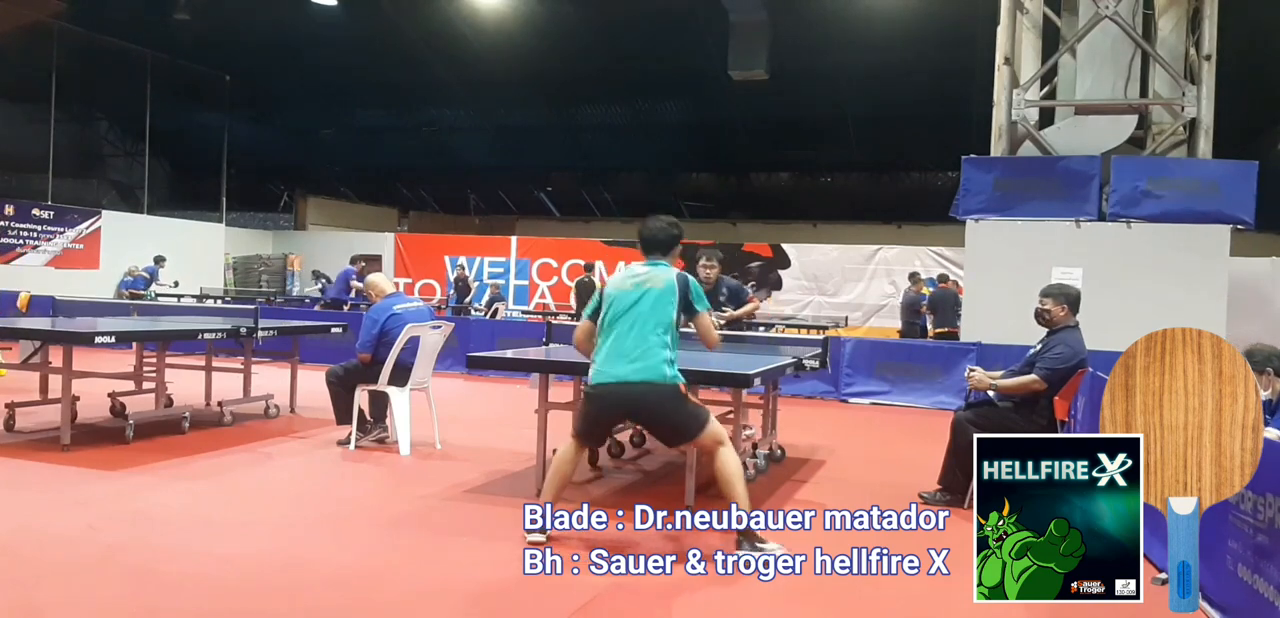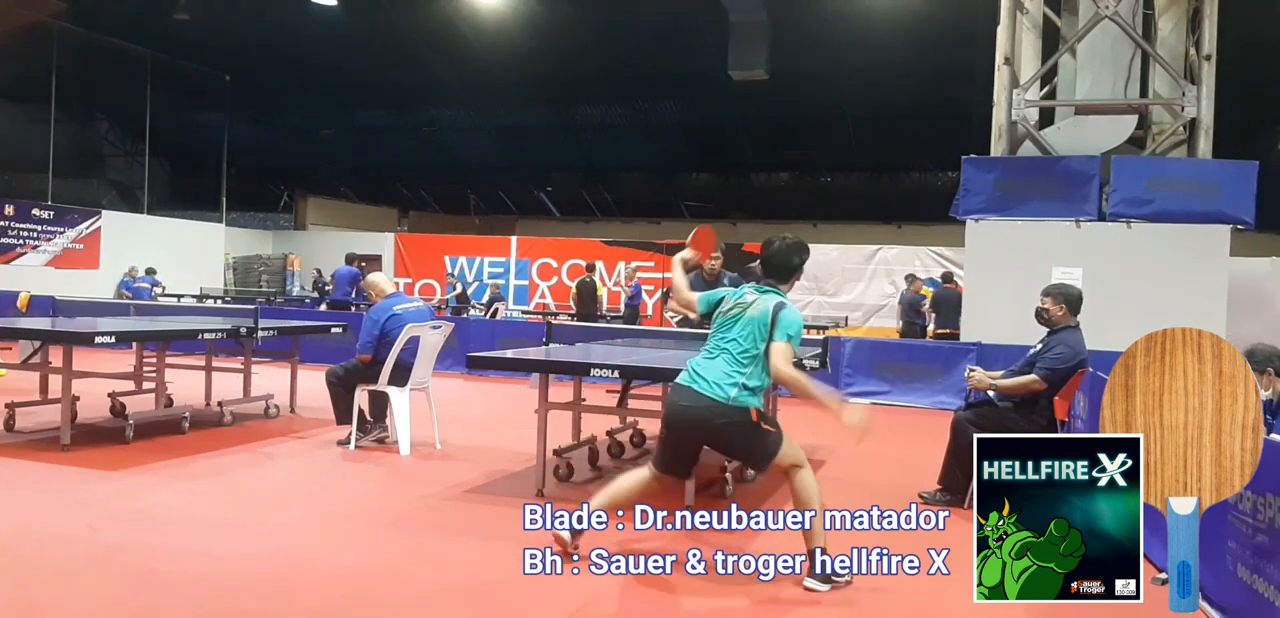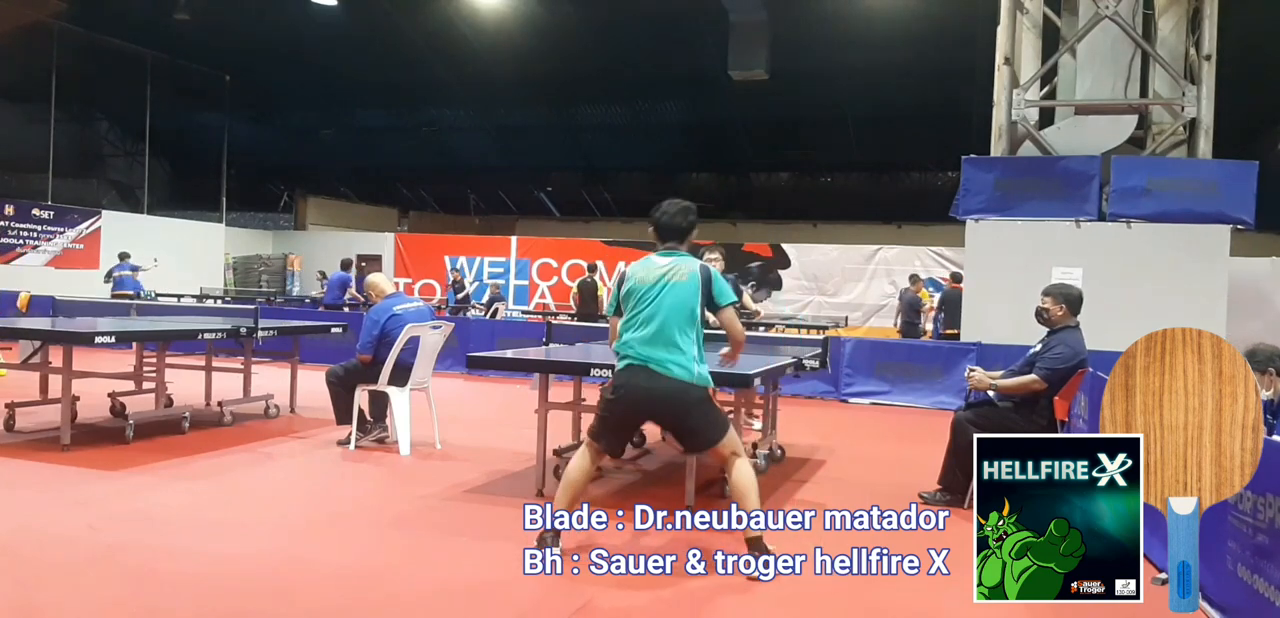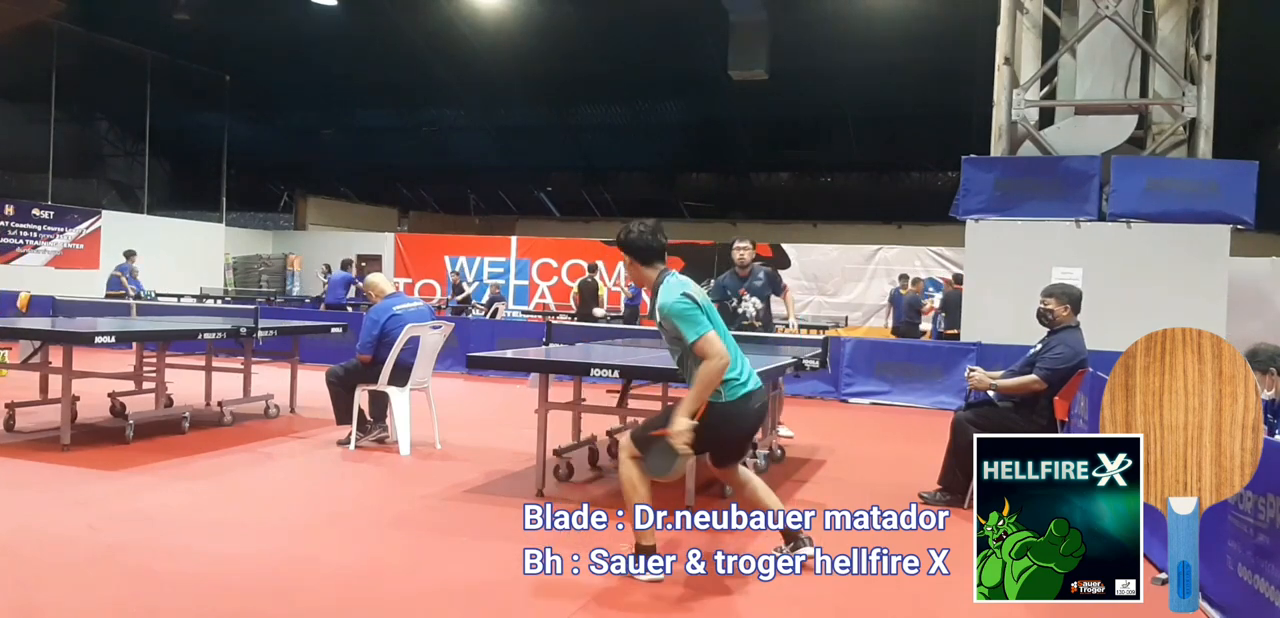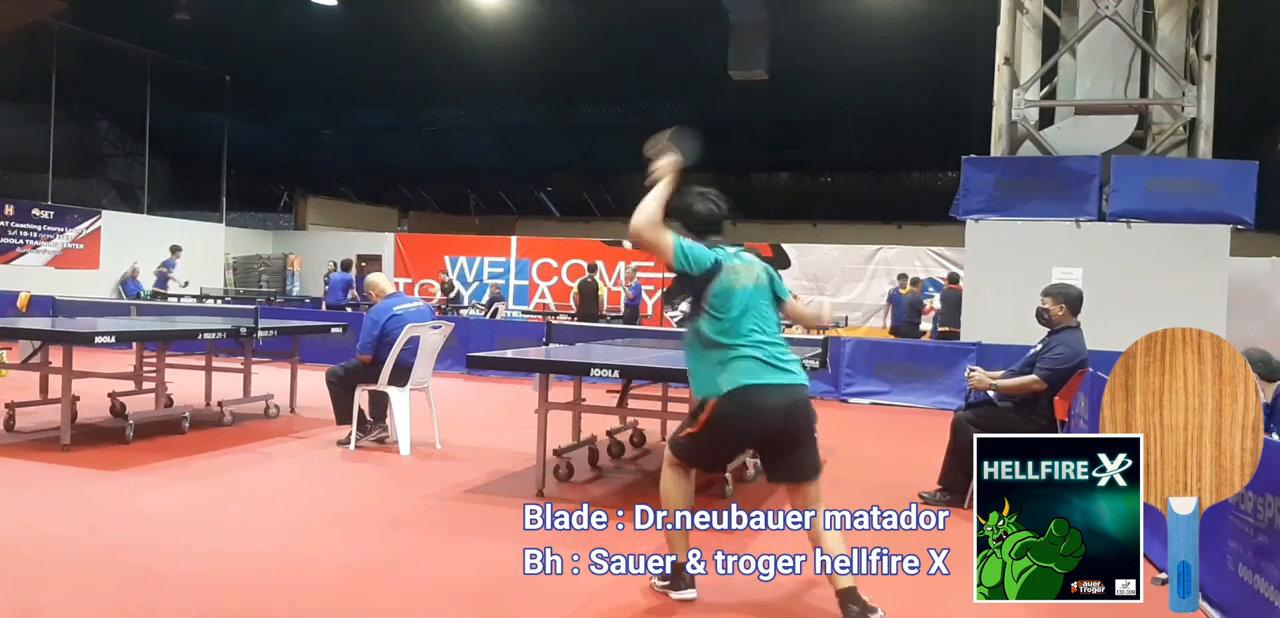
dt=0.5s
person 1, frame 1
left shoulder: (612, 283)
right shoulder: (681, 280)
left elbow: (580, 342)
right elbow: (711, 340)
right wrist: (711, 320)
left hip: (603, 386)
right hip: (657, 387)
left knee: (576, 443)
right knee: (721, 444)
right ankle: (748, 537)
person 1, frame 2
left shoulder: (732, 295)
right shoulder: (785, 312)
left elbow: (684, 299)
right elbow: (781, 371)
left wrist: (678, 264)
right wrist: (834, 402)
left hip: (681, 400)
right hip: (725, 410)
left knee: (659, 475)
right knee: (797, 465)
left ankle: (574, 525)
right ankle: (820, 566)
person 1, frame 3
left shoulder: (630, 273)
right shoulder: (703, 272)
left elbow: (614, 336)
right elbow: (735, 333)
right wrist: (732, 353)
left hip: (630, 380)
right hip: (683, 385)
left knee: (592, 450)
right knee: (735, 456)
left ankle: (551, 532)
right ankle: (755, 546)
person 1, frame 4
left shoulder: (671, 300)
right shoulder: (679, 283)
left elbow: (717, 359)
left wrist: (683, 414)
left hip: (725, 405)
right hip: (752, 398)
left knee: (630, 449)
right knee: (726, 468)
left ankle: (646, 554)
right ankle: (797, 537)
person 1, frame 5
left shoulder: (704, 260)
right shoulder: (756, 267)
left elbow: (643, 228)
right elbow: (806, 316)
left wrist: (664, 179)
right wrist: (816, 315)
left hip: (739, 398)
right hip: (792, 396)
left knee: (676, 461)
right knee: (810, 502)
left ankle: (680, 573)
person 2, frame 1
left shoulder: (1066, 345)
right shoulder: (1058, 337)
left elbow: (1036, 382)
right elbow: (1024, 372)
left wrist: (991, 384)
right wrist: (988, 374)
left hip: (1035, 419)
right hip: (1025, 409)
left knee: (964, 421)
right knee: (965, 411)
left ankle: (955, 491)
right ankle: (960, 485)
person 2, frame 2
left shoulder: (1067, 346)
right shoulder: (1058, 337)
left elbow: (1036, 382)
right elbow: (1024, 372)
left wrist: (991, 385)
right wrist: (988, 374)
left hip: (1035, 419)
right hip: (1024, 409)
left knee: (964, 421)
right knee: (965, 411)
left ankle: (955, 491)
right ankle: (961, 484)
person 2, frame 3
left shoulder: (1066, 345)
right shoulder: (1058, 337)
left elbow: (1036, 382)
right elbow: (1024, 372)
left wrist: (991, 385)
right wrist: (988, 374)
left hip: (1035, 419)
right hip: (1025, 409)
left knee: (964, 421)
right knee: (965, 412)
left ankle: (955, 491)
right ankle: (958, 485)
person 2, frame 4
left shoulder: (1067, 345)
right shoulder: (1058, 337)
left elbow: (1037, 382)
right elbow: (1024, 372)
left wrist: (991, 385)
right wrist: (988, 374)
left hip: (1035, 419)
right hip: (1024, 409)
left knee: (964, 421)
right knee: (964, 411)
left ankle: (955, 491)
right ankle: (961, 484)
person 2, frame 5
left shoulder: (1067, 346)
right shoulder: (1059, 337)
left elbow: (1037, 382)
right elbow: (1023, 372)
left wrist: (991, 385)
right wrist: (988, 374)
left hip: (1035, 419)
right hip: (1025, 409)
left knee: (964, 421)
right knee: (965, 411)
left ankle: (955, 491)
right ankle: (957, 485)
person 3, frame 1
left shoulder: (377, 311)
right shoulder: (424, 306)
left elbow: (364, 356)
left wrist: (364, 357)
left hip: (393, 373)
left knee: (335, 375)
right knee: (377, 366)
left ankle: (363, 428)
right ankle: (378, 424)
person 3, frame 2
left shoulder: (377, 311)
right shoulder: (424, 306)
left elbow: (364, 356)
left wrist: (361, 356)
left hip: (394, 373)
left knee: (334, 375)
right knee: (377, 366)
left ankle: (362, 427)
right ankle: (378, 424)
person 3, frame 3
left shoulder: (377, 311)
right shoulder: (424, 306)
left elbow: (364, 356)
left wrist: (364, 356)
left hip: (394, 373)
left knee: (334, 374)
right knee: (377, 366)
left ankle: (362, 428)
right ankle: (378, 424)
person 3, frame 4
left shoulder: (377, 311)
right shoulder: (424, 305)
left elbow: (364, 356)
left wrist: (363, 356)
left hip: (394, 373)
left knee: (334, 375)
right knee: (378, 365)
left ankle: (362, 427)
right ankle: (378, 424)
person 3, frame 5
left shoulder: (377, 312)
right shoulder: (425, 306)
left elbow: (364, 357)
left wrist: (363, 357)
left hip: (393, 373)
left knee: (334, 375)
right knee: (377, 365)
left ankle: (362, 428)
right ankle: (378, 424)
